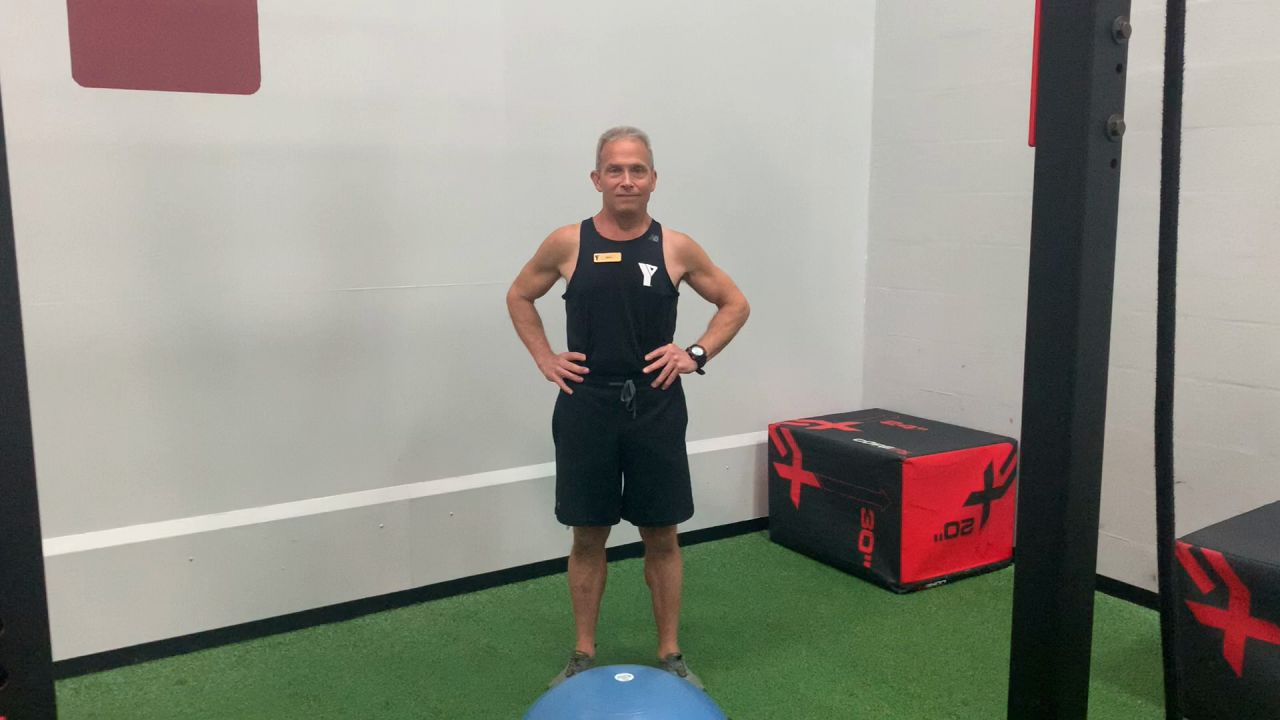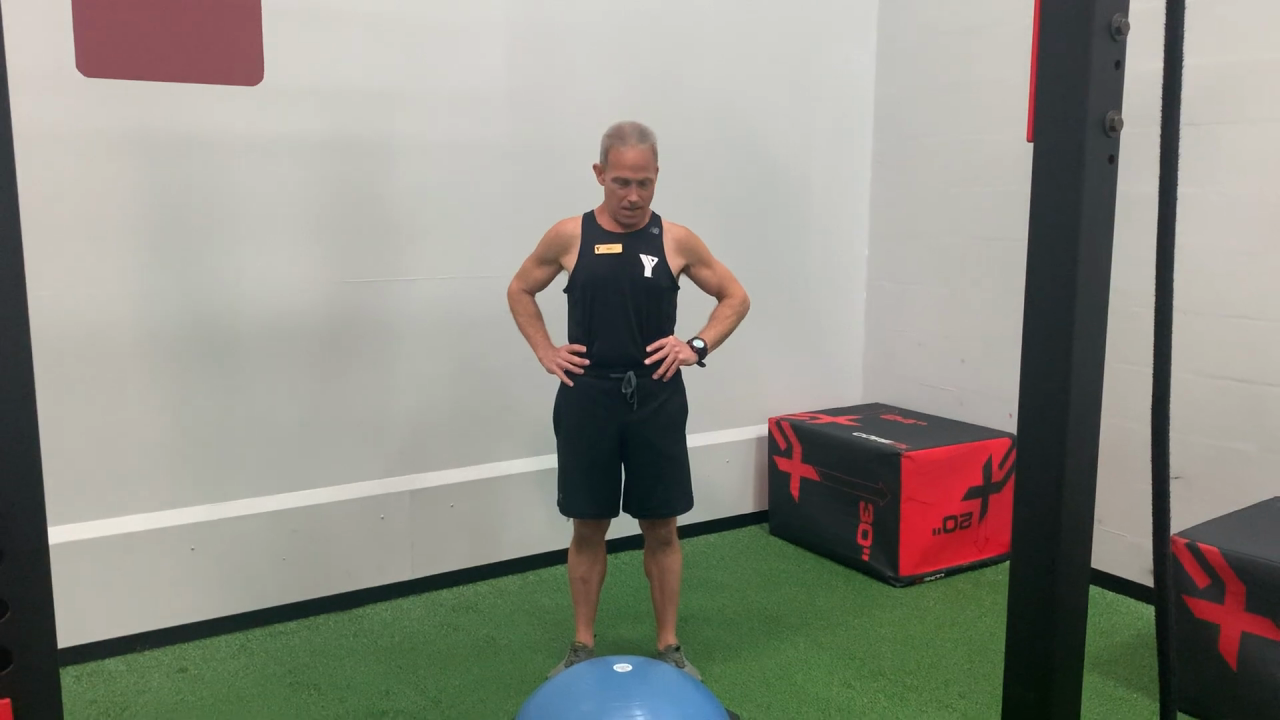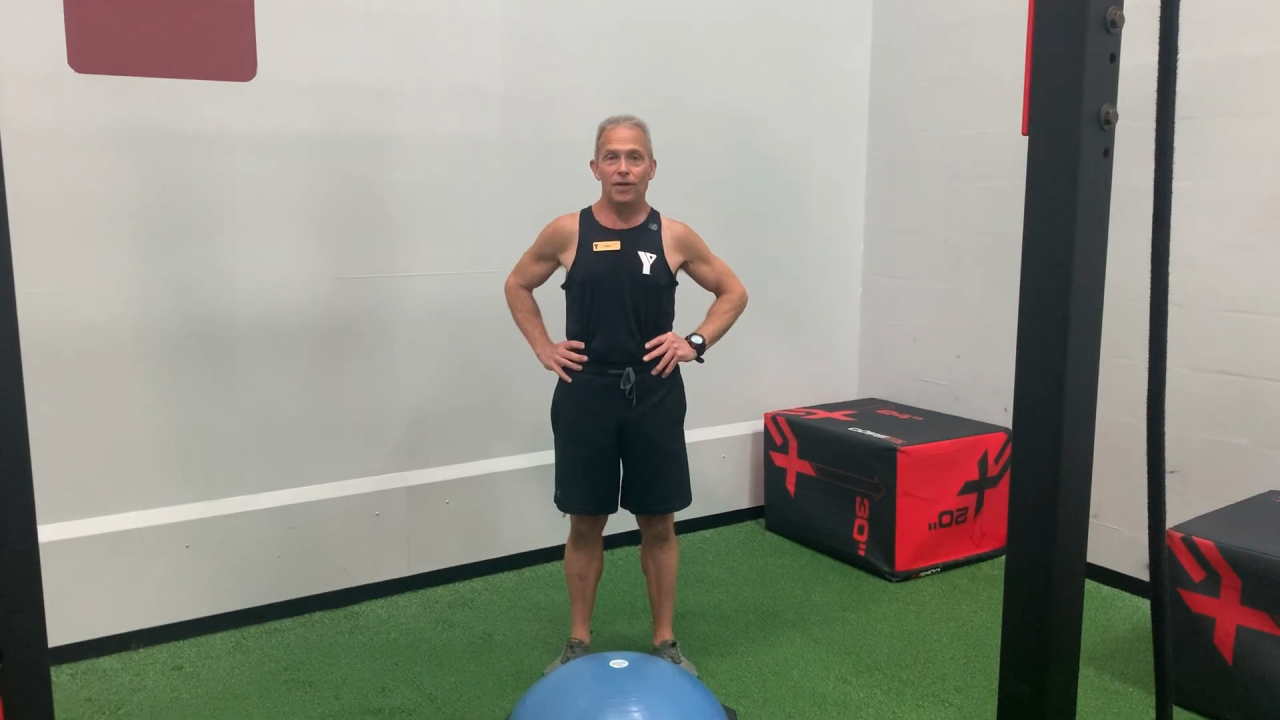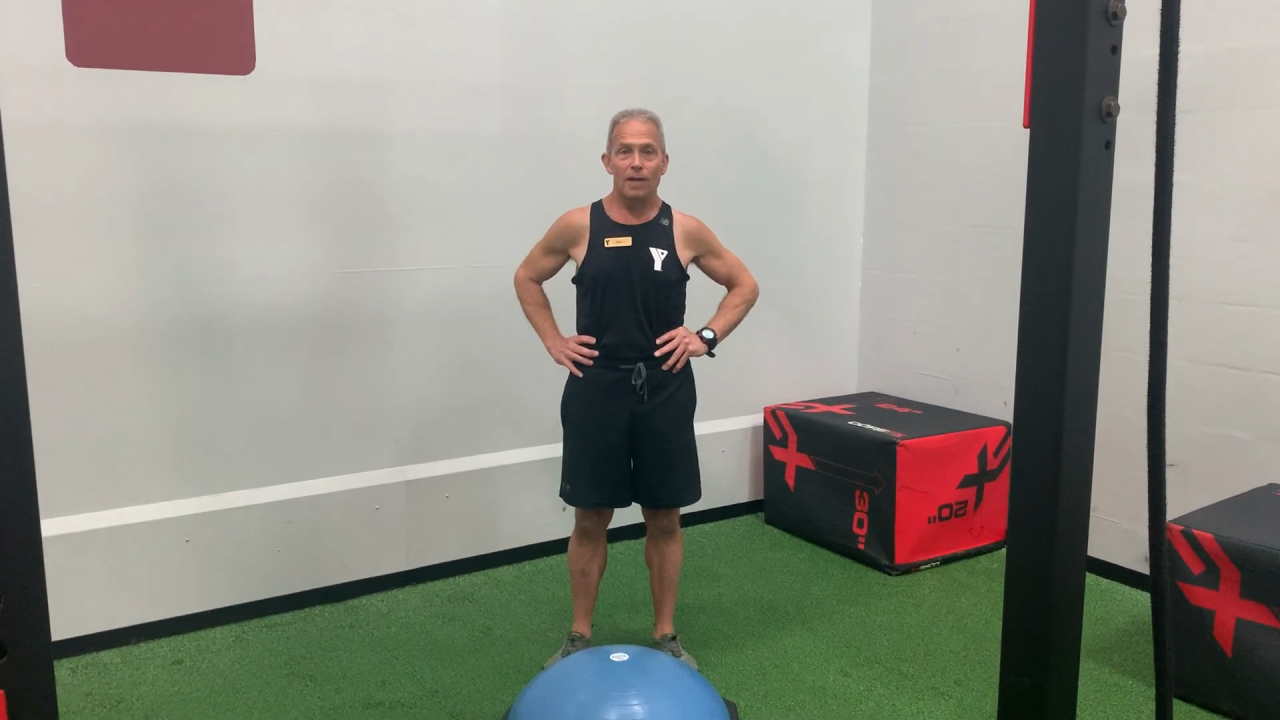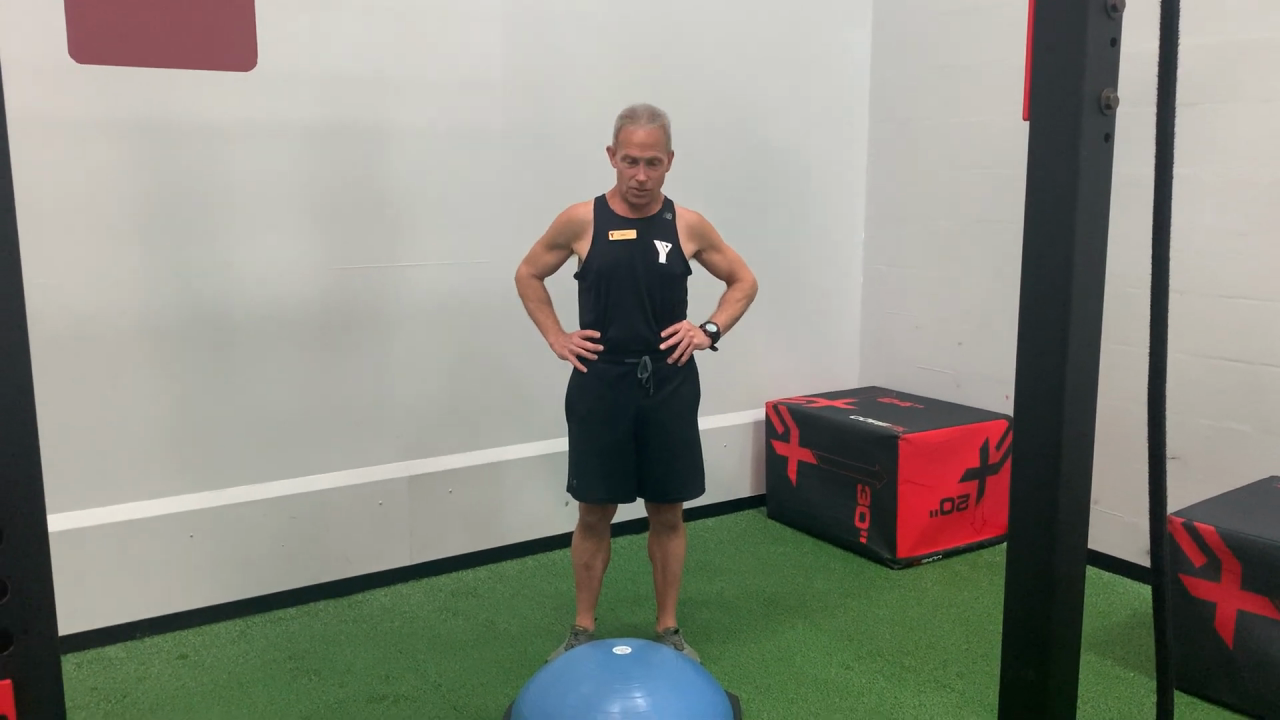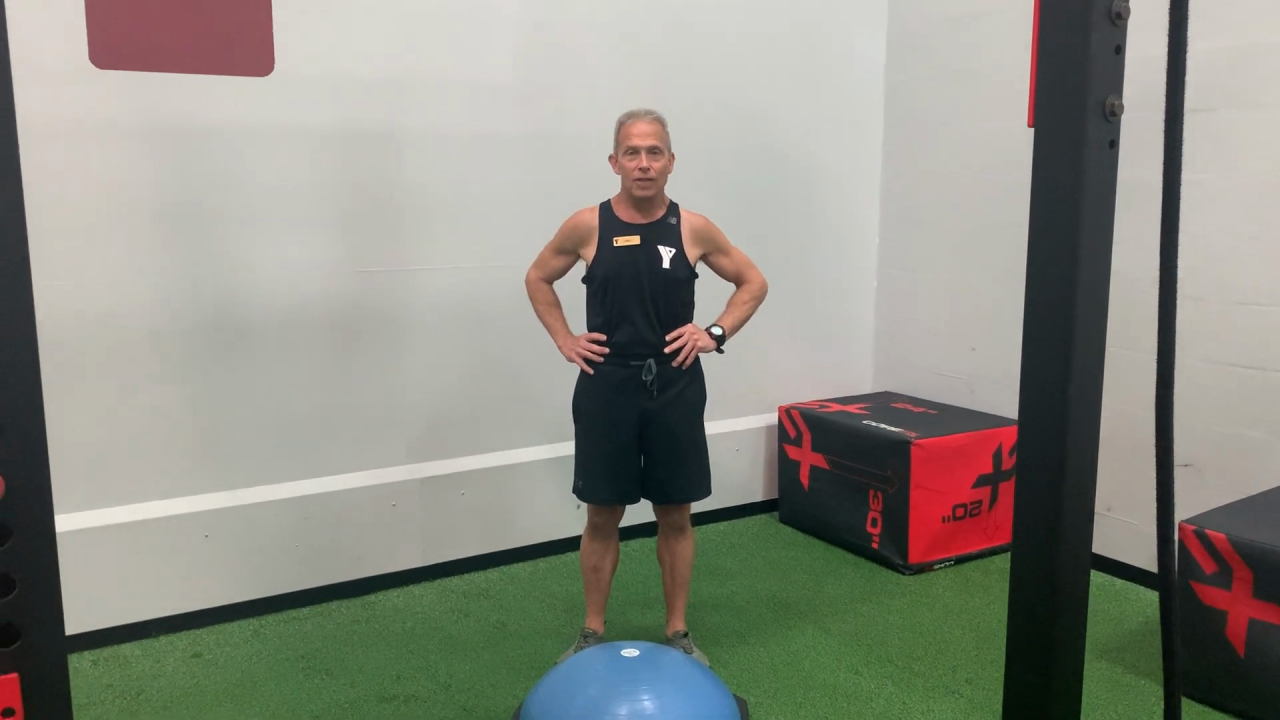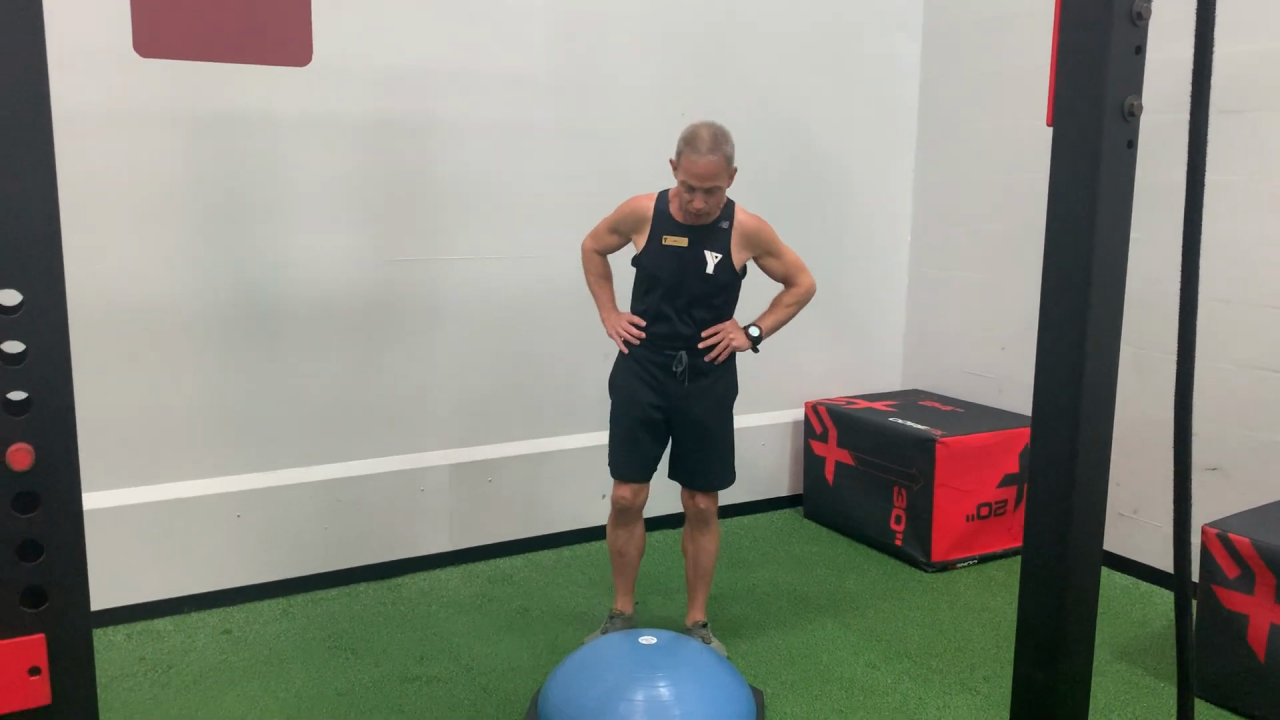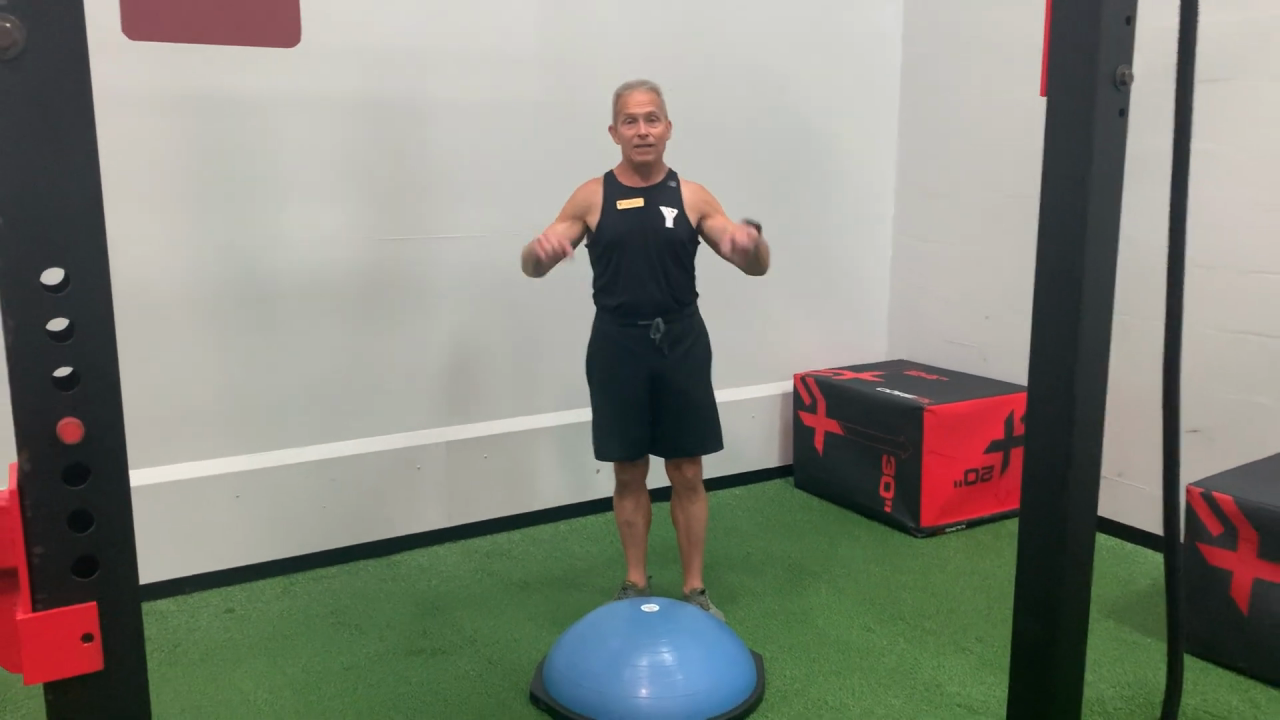
dt=0.7s
person 1, frame 1
left shoulder: (676, 247)
right shoulder: (567, 243)
left elbow: (735, 304)
right elbow: (519, 296)
left wrist: (697, 354)
right wrist: (544, 358)
left hip: (656, 406)
right hip: (586, 406)
left knee: (662, 536)
right knee: (588, 536)
left ankle: (669, 654)
right ankle: (583, 654)
person 1, frame 2
left shoulder: (677, 239)
right shoulder: (568, 235)
left elbow: (735, 297)
right elbow: (520, 290)
left wrist: (698, 347)
right wrist: (545, 351)
left hip: (657, 399)
right hip: (587, 398)
left knee: (661, 528)
right knee: (588, 528)
left ankle: (668, 645)
right ankle: (582, 645)
person 1, frame 3
left shoulder: (674, 236)
right shoulder: (566, 232)
left elbow: (733, 292)
right elbow: (517, 284)
left wrist: (696, 343)
right wrist: (543, 347)
left hip: (655, 394)
right hip: (585, 394)
left knee: (658, 524)
right knee: (585, 524)
left ankle: (665, 641)
right ankle: (578, 641)
person 1, frame 4
left shoulder: (686, 230)
right shoulder: (577, 226)
left elbow: (744, 285)
right elbow: (527, 278)
left wrist: (707, 337)
right wrist: (553, 341)
left hip: (665, 390)
right hip: (596, 389)
left knee: (664, 519)
right knee: (590, 519)
left ankle: (665, 635)
right ankle: (579, 635)
person 1, frame 5
left shoulder: (688, 225)
right shoulder: (581, 220)
left elbow: (744, 281)
right elbow: (528, 275)
left wrist: (710, 331)
right wrist: (556, 338)
left hip: (670, 385)
right hip: (600, 385)
left knee: (667, 513)
right knee: (594, 514)
left ankle: (668, 629)
right ankle: (583, 630)
person 1, frame 6
left shoulder: (693, 228)
right shoulder: (586, 226)
left elbow: (753, 282)
right elbow: (538, 278)
left wrist: (716, 333)
right wrist: (564, 339)
left hip: (675, 387)
right hip: (607, 387)
left knee: (675, 516)
right knee: (602, 516)
left ankle: (677, 632)
right ankle: (593, 631)
person 1, frame 7
left shoulder: (747, 230)
right shoulder: (641, 212)
left elbow: (802, 283)
right elbow: (592, 247)
left wrist: (753, 333)
right wrist: (609, 315)
left hip: (707, 377)
right hip: (642, 370)
left knee: (701, 504)
right knee: (626, 498)
left ankle: (696, 622)
right ankle: (621, 611)
person 1, frame 8
left shoulder: (692, 196)
right shoulder: (592, 195)
left elbow: (758, 265)
right elbow: (530, 264)
left wrist: (750, 242)
right wrist: (545, 249)
left hip: (682, 342)
right hip: (617, 345)
left knee: (687, 472)
right knee: (628, 473)
left ankle: (694, 588)
right ankle: (634, 583)
